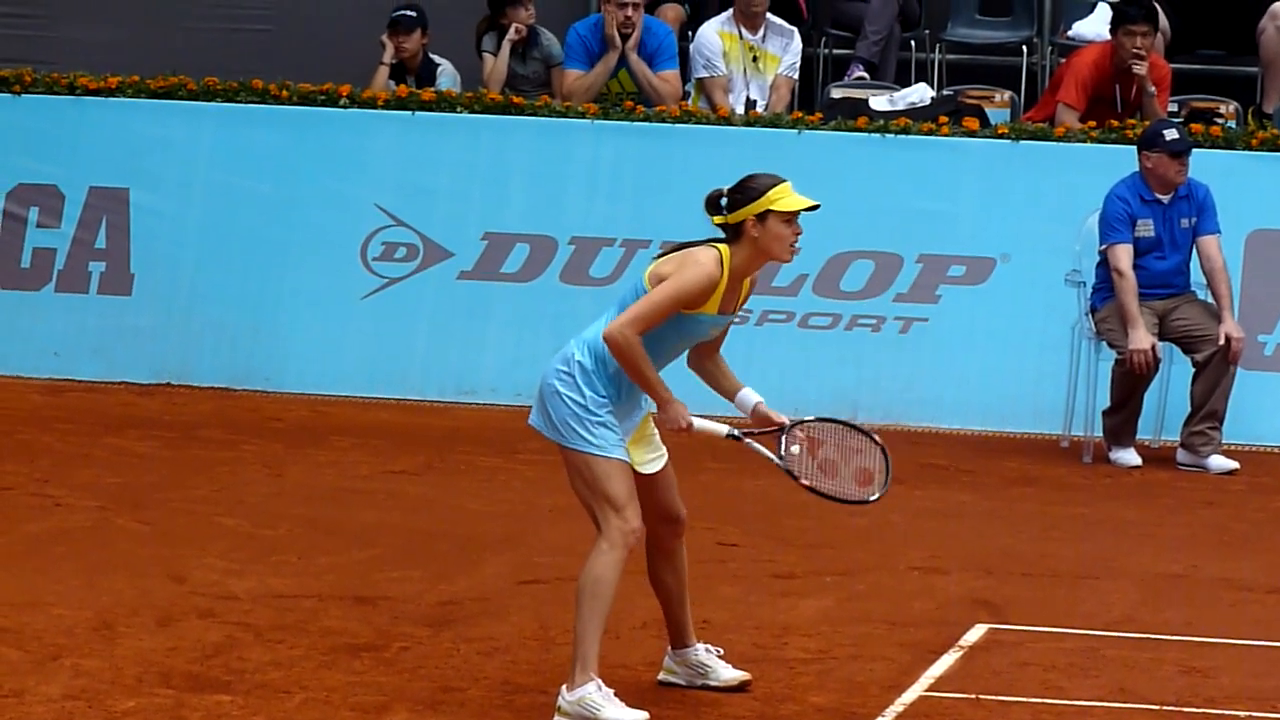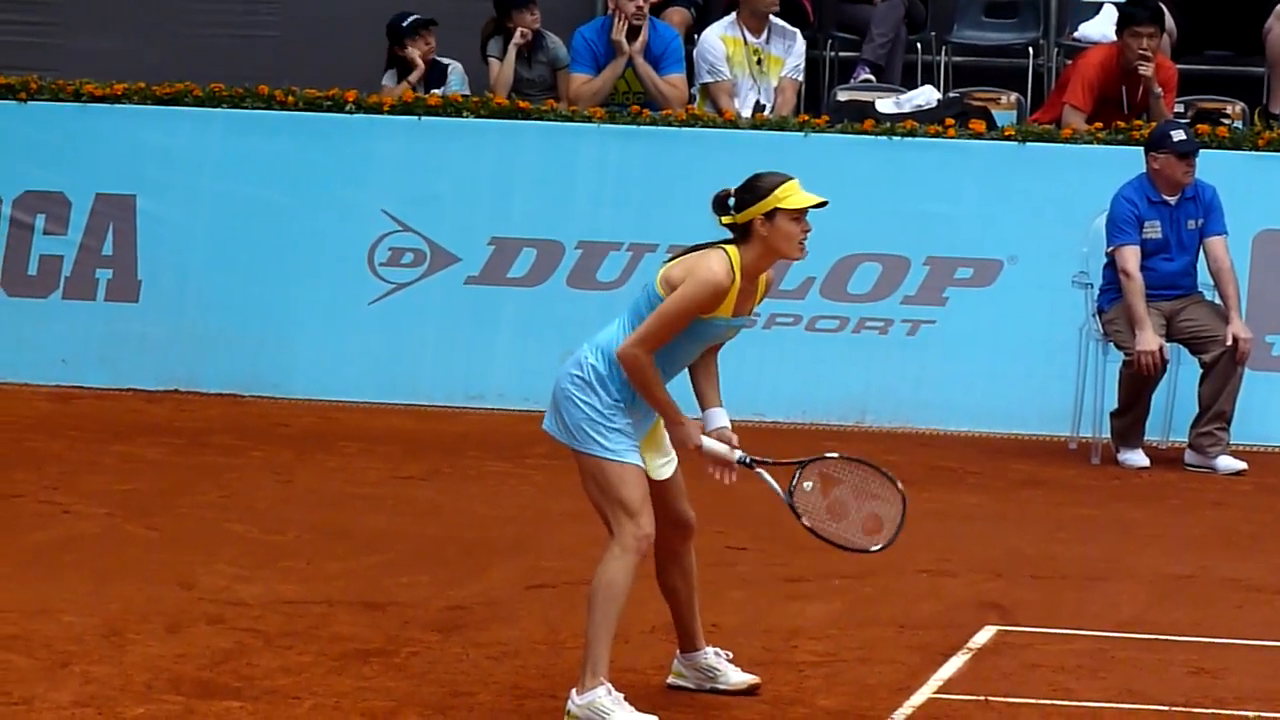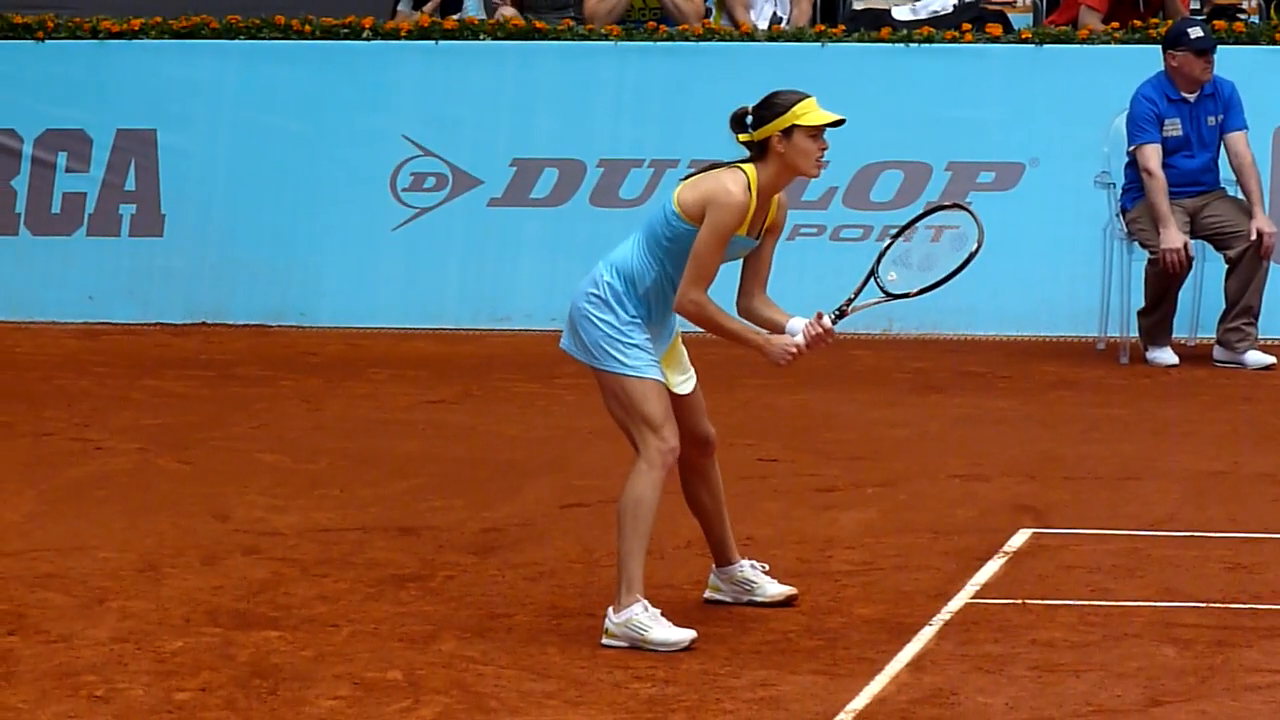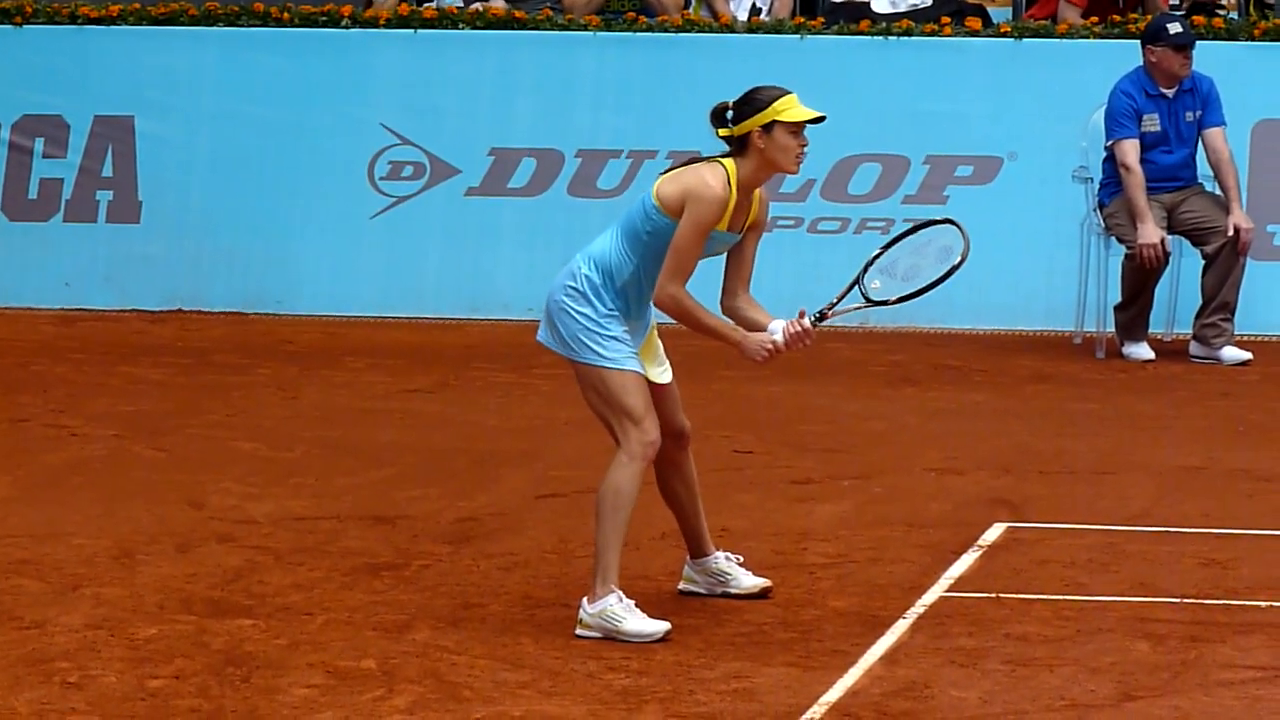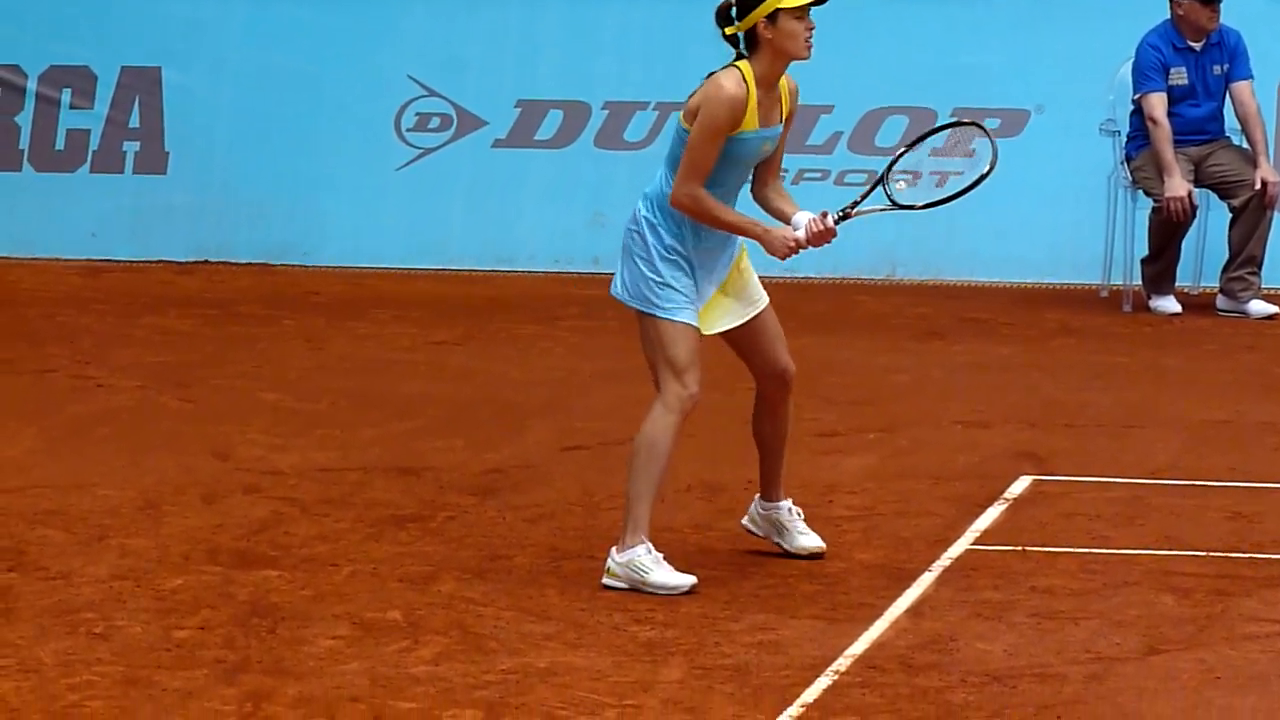
dt=1s
person 1, frame 1
left shoulder: (742, 280)
right shoulder: (706, 268)
left elbow: (704, 357)
right elbow: (617, 334)
left wrist: (750, 404)
right wrist: (666, 403)
left hip: (623, 400)
right hip: (583, 389)
left knee: (668, 522)
right knee: (622, 529)
left ankle: (683, 655)
person 1, frame 2
left shoulder: (759, 281)
right shoulder: (715, 273)
right elbow: (632, 350)
left wrist: (717, 421)
right wrist: (678, 424)
left hip: (634, 401)
right hip: (597, 392)
left knee: (678, 526)
right knee: (635, 534)
left ankle: (693, 659)
person 1, frame 3
left shoulder: (773, 209)
right shoulder: (731, 193)
left elbow: (751, 300)
right elbow: (691, 299)
left wrist: (797, 327)
right wrist: (764, 343)
left hip: (653, 318)
right hip: (612, 310)
left knee: (700, 443)
right knee: (660, 448)
left ankle: (729, 572)
right ankle: (627, 611)
person 1, frame 4
left shoulder: (755, 205)
right shoulder: (711, 188)
left elbow: (735, 300)
right elbow: (669, 293)
left wrist: (777, 328)
right wrist: (741, 341)
left hip: (629, 310)
right hip: (589, 303)
left knee: (675, 436)
right knee: (641, 440)
left ankle: (704, 564)
right ankle: (601, 601)
person 1, frame 5
left shoulder: (785, 91)
right shoulder: (729, 90)
right elbow: (684, 194)
left wrist: (800, 221)
right wrist: (763, 234)
left hip: (716, 248)
right hip: (665, 244)
left knee: (779, 375)
right knee: (680, 392)
left ankle: (771, 507)
right ankle: (631, 551)
person 2, frame 1
left shoulder: (1199, 195)
right shoulder: (1121, 198)
left elbow: (1213, 259)
right elbow: (1121, 269)
left wrist: (1228, 317)
right wrist: (1136, 329)
left hip: (1178, 299)
right hip: (1120, 300)
left knee: (1224, 343)
right knee: (1140, 354)
left ankle: (1199, 446)
right ankle: (1120, 440)
person 2, frame 2
left shoulder: (1206, 196)
right shoulder: (1128, 200)
left elbow: (1220, 260)
right elbow: (1129, 270)
left wrist: (1235, 318)
right wrist: (1144, 330)
left hip: (1185, 299)
right hip: (1127, 301)
left knee: (1232, 343)
right knee: (1148, 355)
left ankle: (1206, 446)
right ankle: (1127, 442)
person 2, frame 3
left shoulder: (1225, 92)
right shoulder: (1147, 98)
left elbow: (1241, 155)
right elbow: (1151, 169)
right wrist: (1168, 228)
left hip: (1208, 196)
right hip: (1151, 199)
right knee: (1173, 253)
left ankle: (1235, 342)
right ankle: (1156, 340)
person 2, frame 4
left shoulder: (1203, 87)
right shoulder: (1126, 93)
left elbow: (1218, 150)
right elbow: (1129, 164)
left wrist: (1236, 209)
right wrist: (1145, 223)
left hip: (1185, 191)
right hip: (1128, 194)
left knee: (1233, 234)
right knee: (1149, 248)
left ankle: (1211, 338)
right ankle: (1132, 335)
person 2, frame 5
left shoulder: (1231, 41)
right shoulder: (1154, 46)
left elbow: (1247, 105)
right elbow: (1156, 117)
right wrist: (1172, 176)
left hip: (1213, 145)
right hip: (1156, 147)
right knee: (1177, 202)
left ankle: (1238, 291)
right ankle: (1159, 289)
